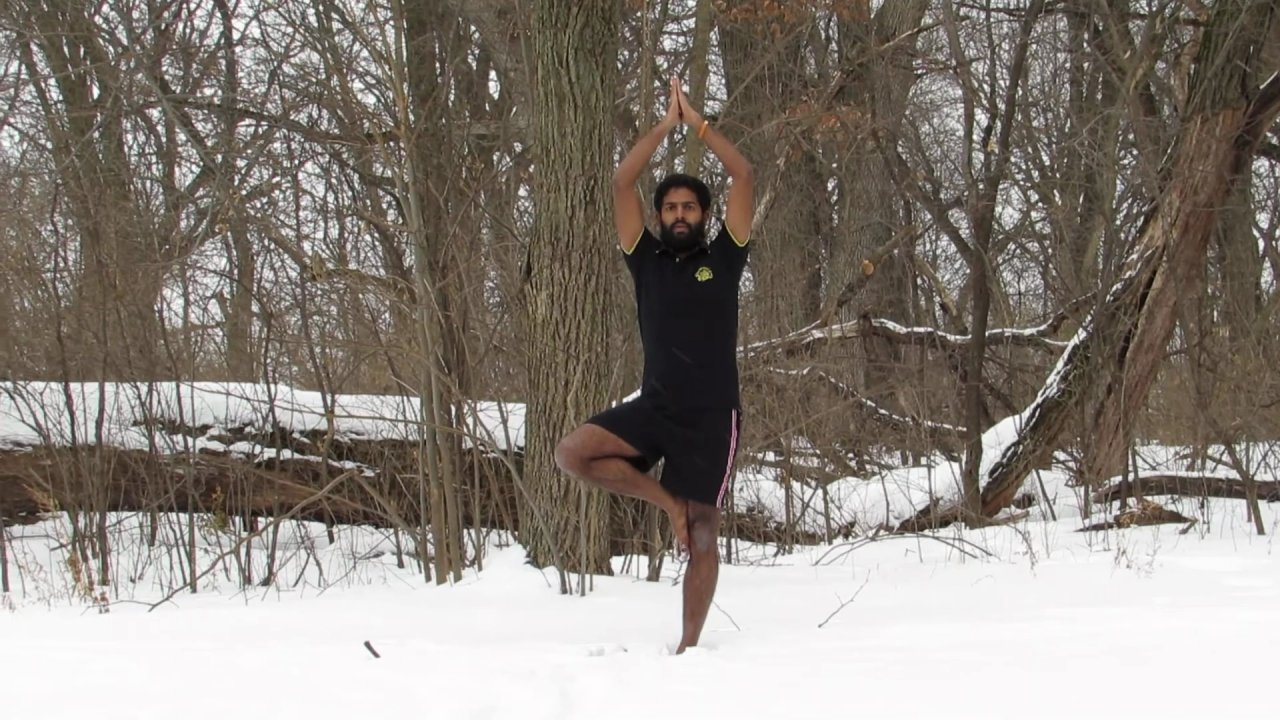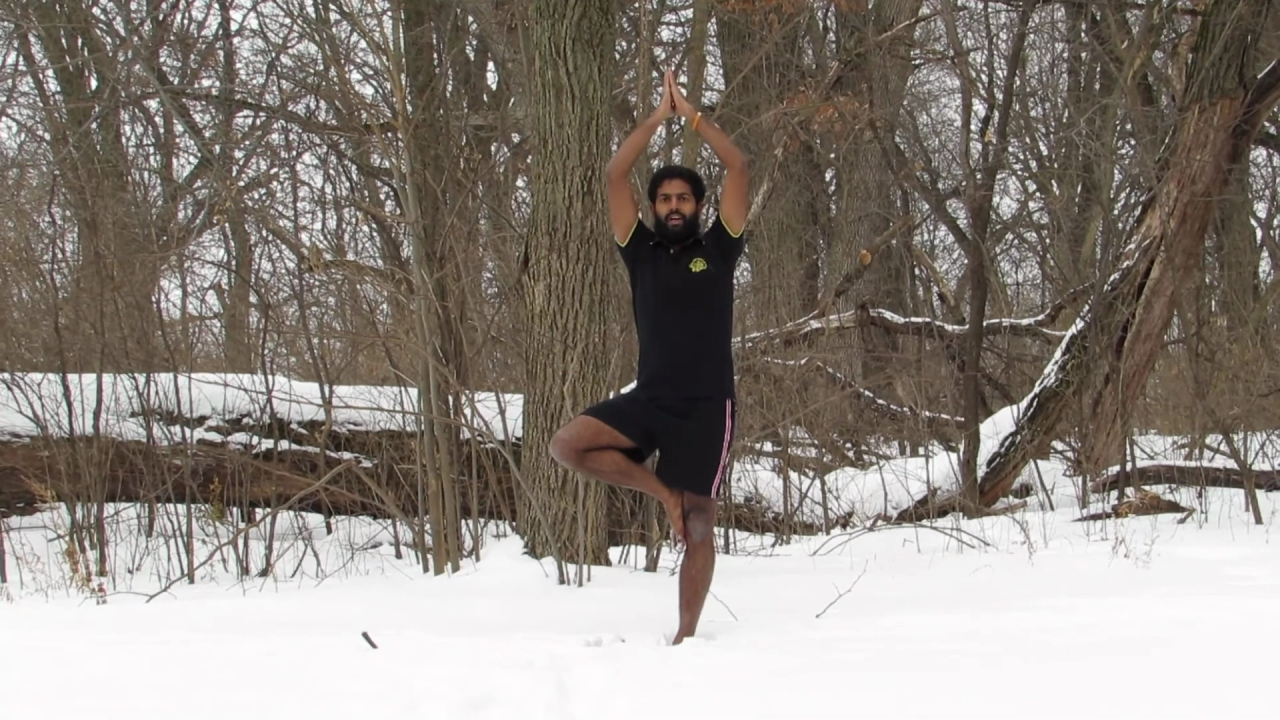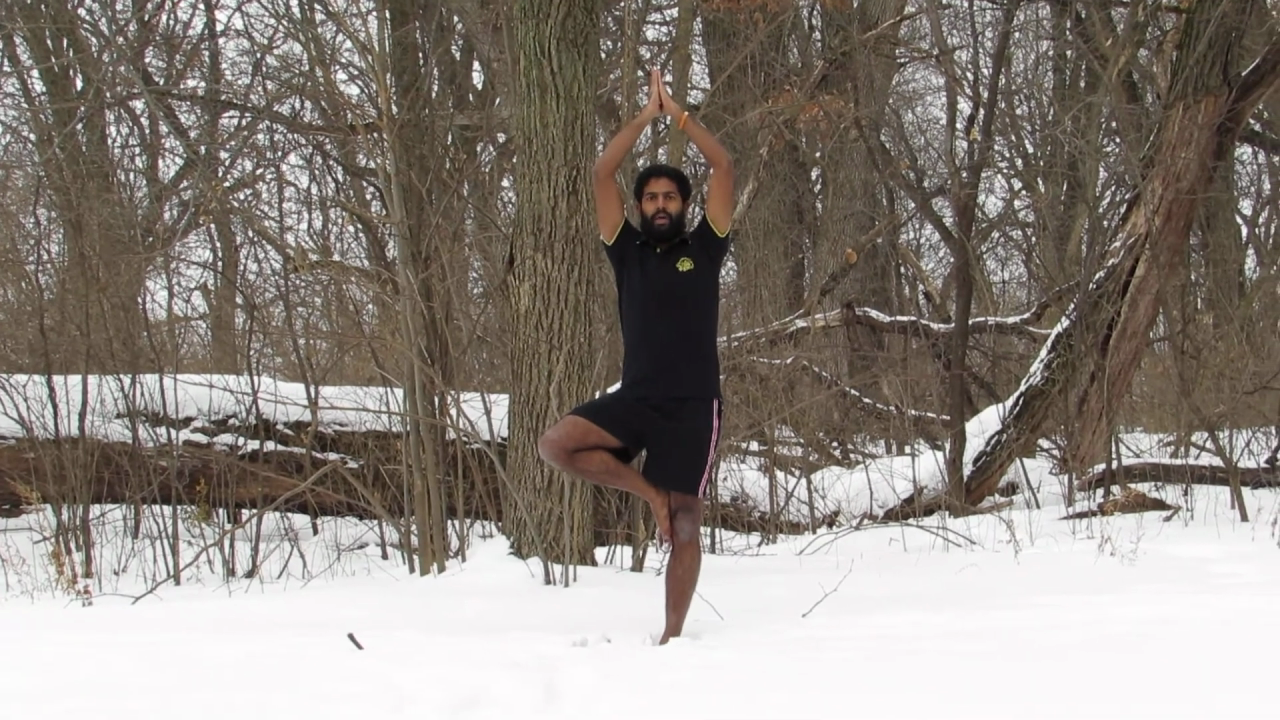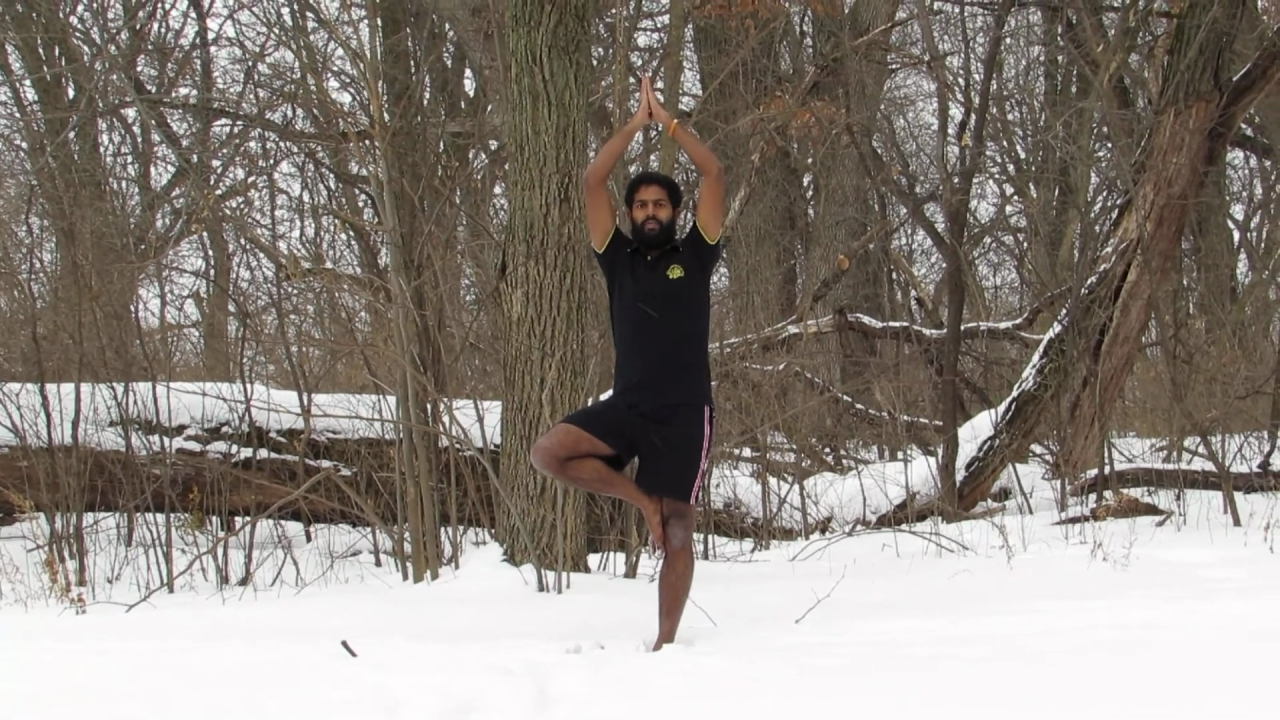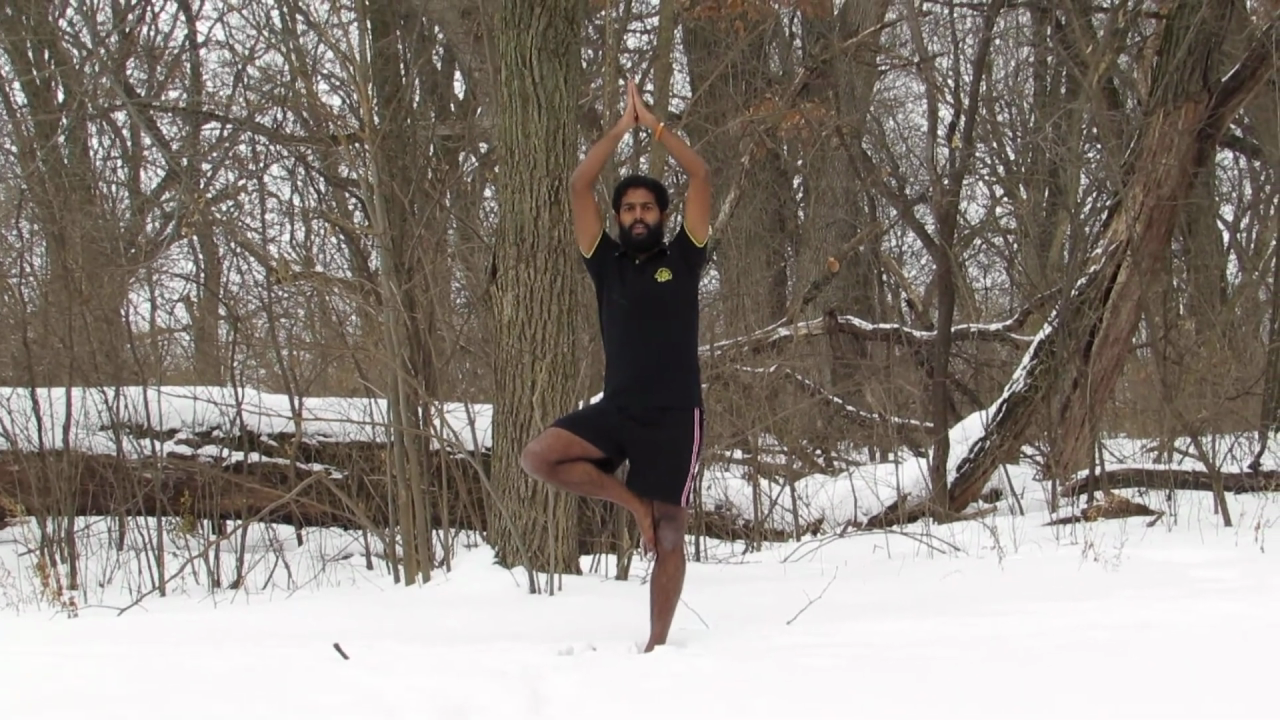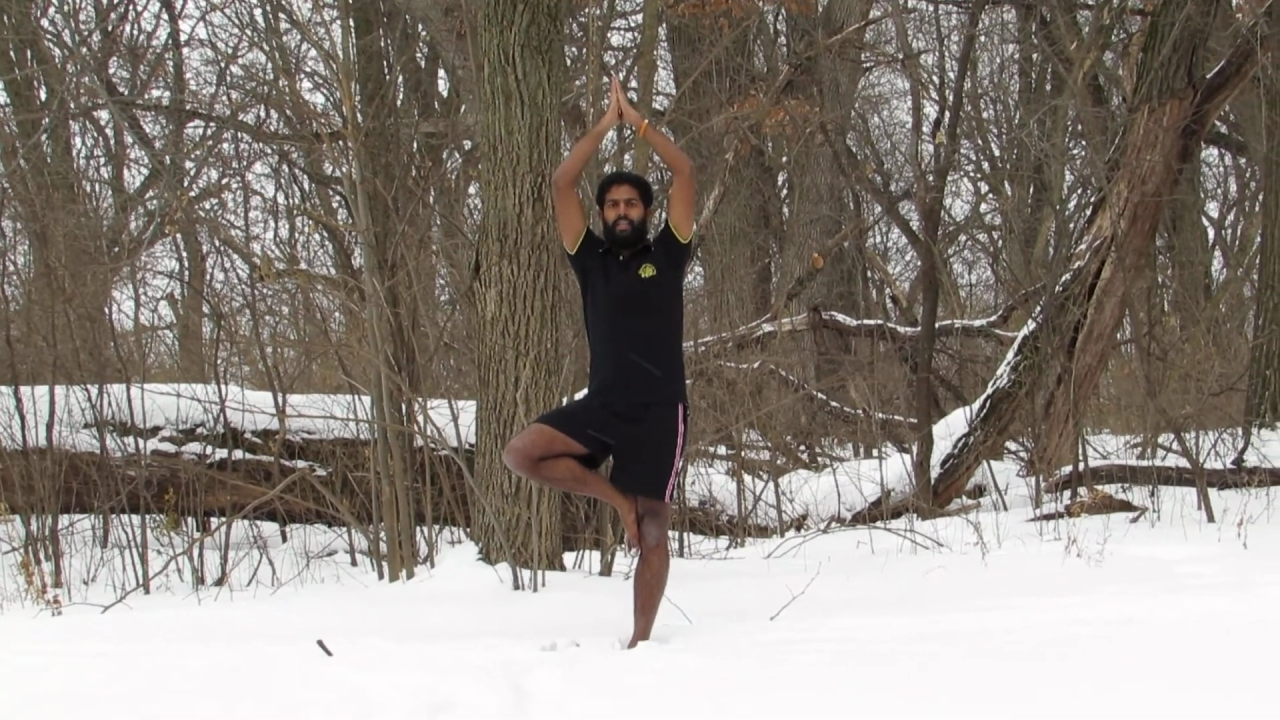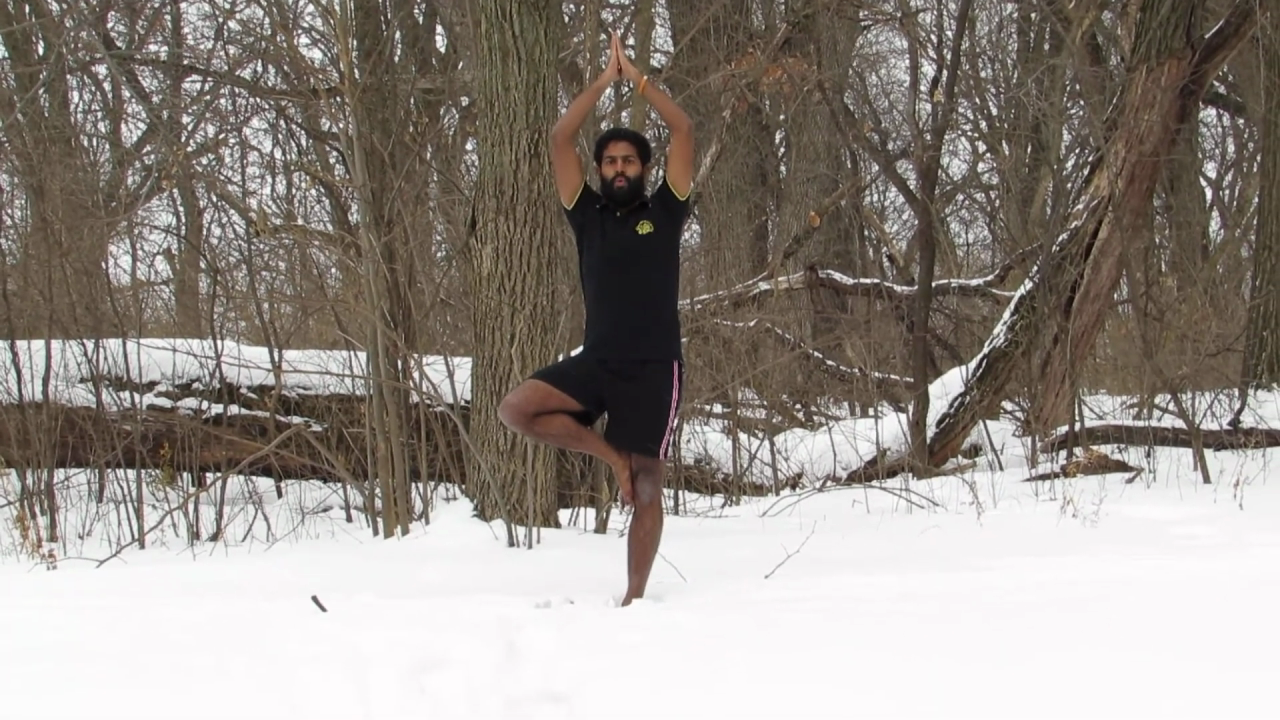
dt=0.7s
person 1, frame 1
left shoulder: (723, 259)
right shoulder: (647, 260)
left elbow: (744, 177)
right elbow: (621, 183)
left wrist: (698, 122)
right wrist: (665, 124)
left hip: (712, 414)
right hip: (654, 406)
left knee: (703, 535)
right knee: (571, 452)
left ankle: (689, 645)
right ankle: (667, 501)
person 1, frame 2
left shoulder: (718, 249)
right shoulder: (641, 251)
left elbow: (738, 169)
right elbow: (614, 175)
left wrist: (691, 113)
right wrist: (657, 115)
left hip: (707, 404)
right hip: (648, 398)
left knee: (698, 525)
right knee: (566, 444)
left ankle: (686, 636)
right ankle: (663, 492)
person 1, frame 3
left shoulder: (704, 248)
right shoulder: (627, 251)
left elbow: (724, 168)
right elbow: (601, 173)
left wrist: (678, 113)
right wrist: (645, 115)
left hip: (693, 404)
right hip: (635, 397)
left knee: (686, 524)
right knee: (555, 445)
left ankle: (672, 636)
right ankle: (649, 493)
person 1, frame 4
left shoulder: (694, 256)
right shoulder: (618, 259)
left elbow: (714, 175)
right elbow: (592, 182)
left wrist: (667, 120)
right wrist: (634, 123)
left hip: (685, 411)
right hip: (626, 405)
left knee: (677, 529)
right knee: (547, 453)
left ankle: (666, 642)
right ankle: (642, 500)
person 1, frame 5
left shoulder: (682, 260)
right shoulder: (606, 264)
left elbow: (701, 178)
right elbow: (578, 187)
left wrist: (653, 124)
right wrist: (620, 127)
left hip: (675, 414)
right hip: (616, 408)
left knee: (670, 531)
right knee: (537, 457)
left ankle: (657, 644)
right ankle: (633, 503)
person 1, frame 6
left shoulder: (666, 256)
right shoulder: (590, 260)
left elbow: (685, 174)
right elbow: (561, 184)
left wrist: (637, 120)
right wrist: (603, 124)
left hip: (658, 409)
right hip: (600, 404)
left knee: (653, 527)
right knee: (520, 453)
left ankle: (641, 639)
right ankle: (617, 499)
person 1, frame 7
left shoulder: (664, 212)
right shoulder: (587, 215)
left elbow: (684, 131)
right elbow: (560, 139)
left wrist: (637, 77)
right wrist: (603, 80)
left hip: (654, 366)
right hip: (595, 360)
left knee: (647, 484)
right knee: (514, 409)
left ankle: (634, 597)
right ankle: (612, 456)
